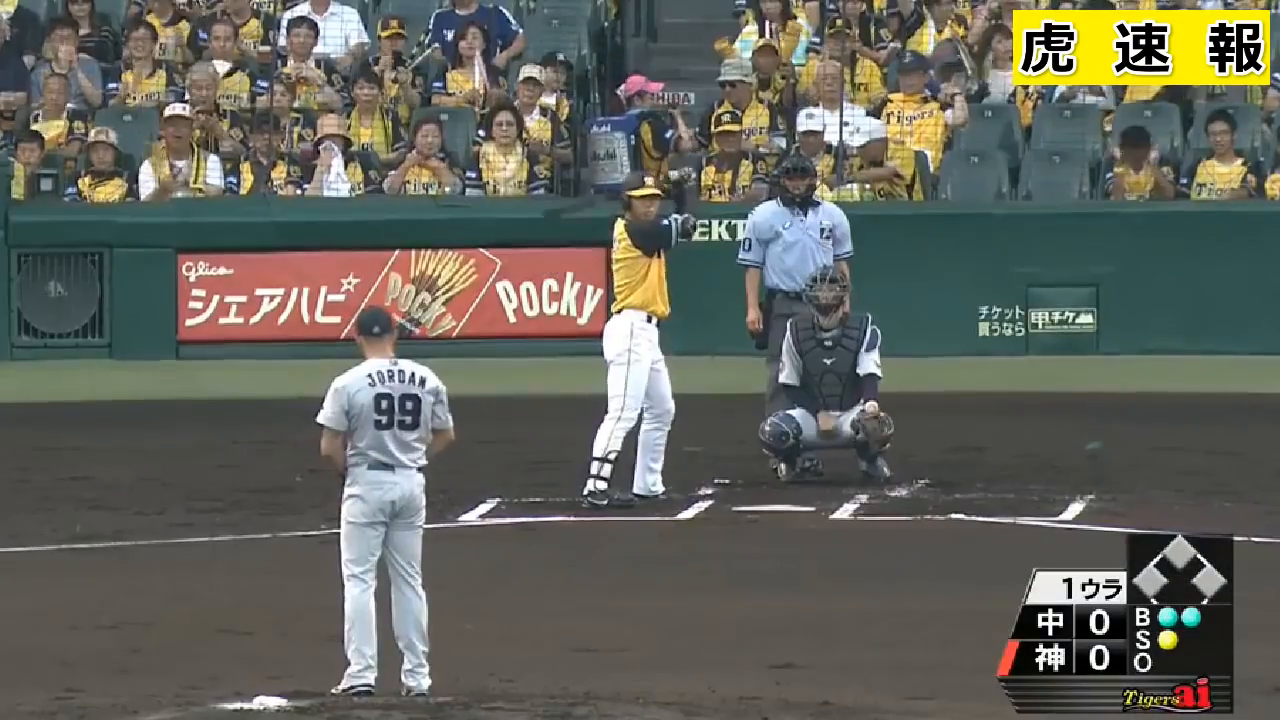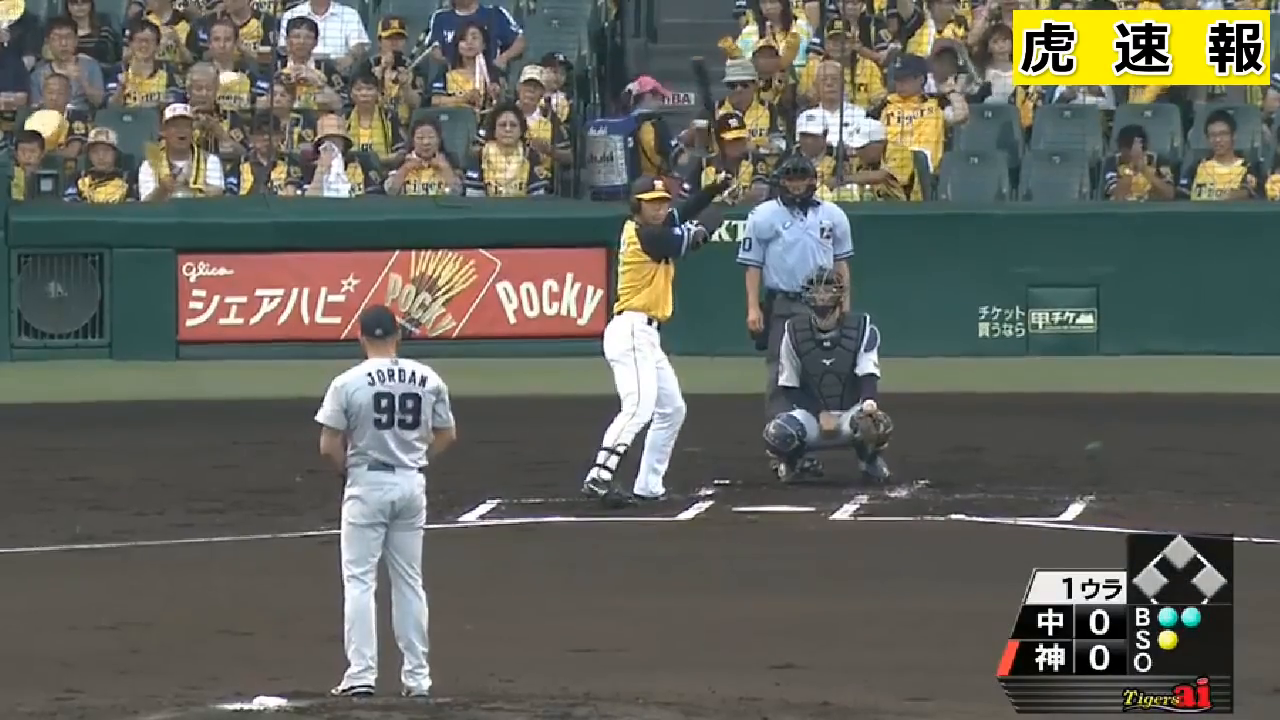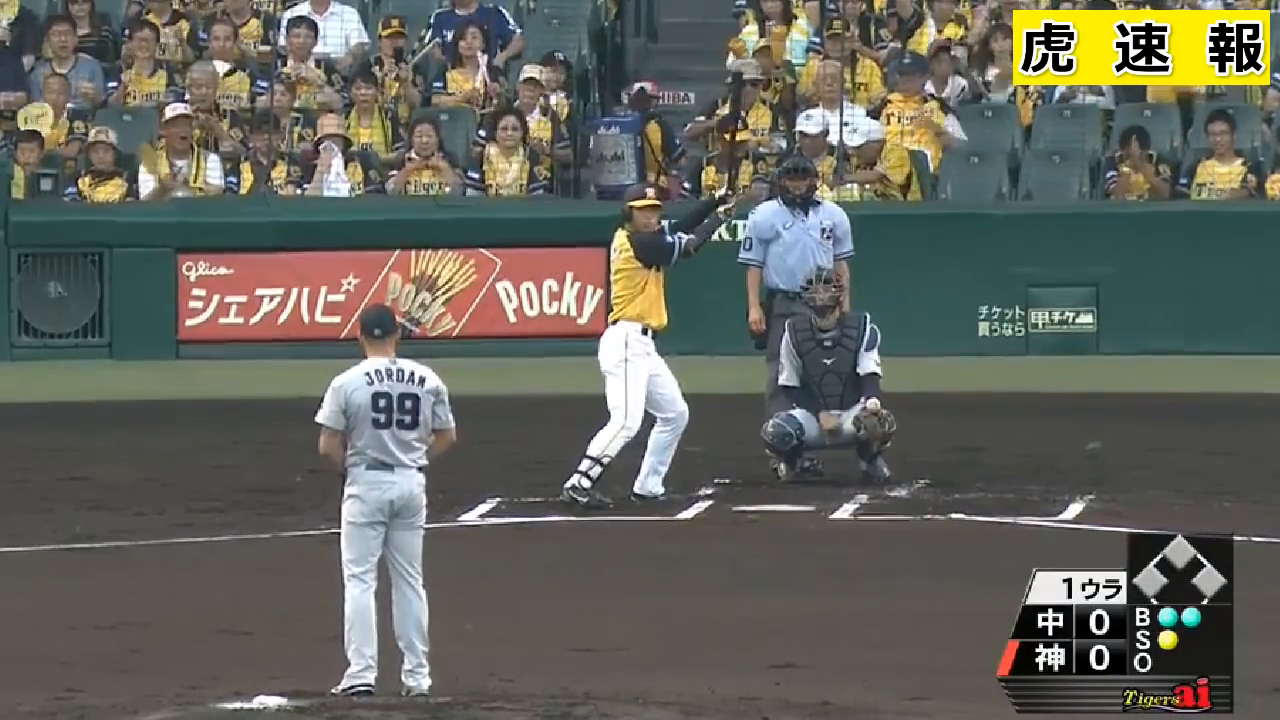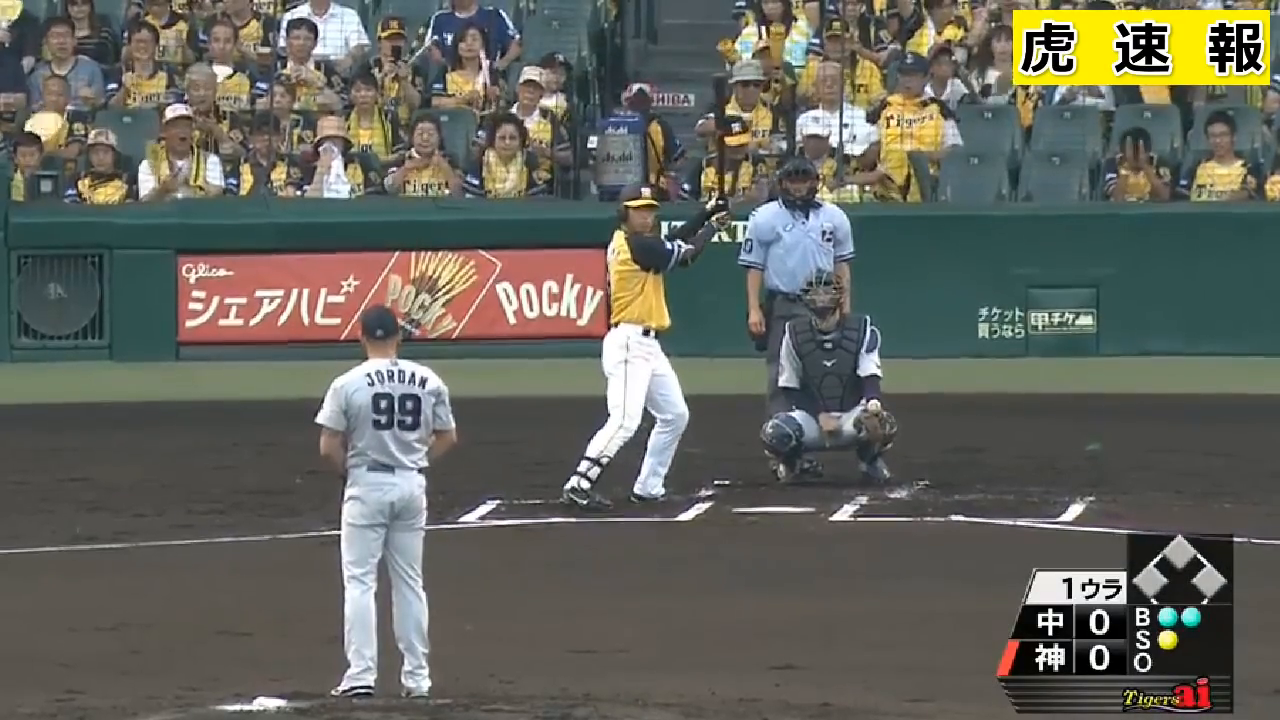
dt=0.4s
person 1, frame 1
left shoulder: (348, 383)
right shoulder: (427, 379)
left elbow: (329, 447)
right elbow: (445, 435)
left wrist: (350, 471)
left hip: (366, 485)
right hip: (411, 484)
left knee: (359, 580)
right knee: (409, 580)
left ankle: (361, 674)
right ankle: (417, 676)
person 1, frame 2
left shoulder: (348, 382)
right shoulder: (428, 379)
left elbow: (329, 446)
right elbow: (447, 434)
left wrist: (348, 471)
left hip: (367, 485)
right hip: (412, 485)
left knee: (359, 581)
right knee: (410, 581)
left ankle: (361, 675)
right ankle: (417, 677)
person 1, frame 3
left shoulder: (346, 382)
right shoulder: (427, 379)
left elbow: (328, 446)
right elbow: (447, 436)
left wrist: (349, 470)
left hip: (366, 484)
right hip: (411, 484)
left knee: (360, 580)
right knee: (410, 580)
left ankle: (361, 674)
right ankle: (417, 676)
person 1, frame 4
left shoulder: (347, 383)
right shoulder: (428, 380)
left elbow: (329, 446)
right elbow: (447, 437)
left wrist: (348, 472)
left hip: (367, 485)
right hip: (411, 486)
left knee: (360, 582)
right knee: (410, 582)
left ankle: (361, 675)
right ankle: (417, 677)
person 2, frame 1
left shoulder: (643, 228)
right shoulder: (633, 231)
left elbow: (679, 223)
right elbow: (685, 227)
left wrist: (678, 189)
right wrist: (684, 218)
left hip: (646, 330)
right hip: (631, 329)
left knee: (661, 412)
right knee: (623, 413)
left ankle: (648, 485)
right ankle: (595, 488)
person 2, frame 2
left shoulder: (651, 229)
right shoulder: (645, 236)
left elbow: (685, 213)
right elbow: (696, 237)
left wrist: (718, 186)
right wrist: (715, 217)
left hip: (646, 333)
right hip: (631, 331)
left knee: (672, 410)
right knee: (638, 409)
left ankle: (648, 486)
right ankle: (599, 478)
person 2, frame 3
left shoulder: (640, 238)
right shoulder: (636, 243)
left elbow: (676, 231)
right elbow: (687, 244)
left wrist: (712, 203)
right wrist: (718, 218)
left hip: (642, 343)
right hip: (626, 342)
left knee: (676, 414)
right knee: (626, 421)
left ankle: (648, 486)
right ankle: (578, 484)
person 2, frame 4
left shoulder: (633, 241)
right shoulder: (634, 245)
left elbow: (671, 242)
right elbow: (684, 254)
left wrist: (706, 213)
right wrist: (712, 227)
left hip: (647, 343)
right hip: (629, 342)
left knee: (675, 416)
right knee: (624, 422)
left ankle: (648, 487)
right ankle: (578, 486)
person 3, frame 1
left shoulder: (833, 214)
right shoulder: (764, 215)
left elbow: (841, 262)
right elbow: (753, 265)
right wrist: (752, 307)
right hip: (781, 306)
right knee: (780, 375)
person 3, frame 2
left shoulder: (833, 215)
right shoulder: (763, 216)
left elbow: (841, 263)
right elbow: (753, 264)
left wrist: (844, 305)
right wrist: (753, 307)
right hip: (781, 307)
right knee: (780, 376)
person 3, frame 3
left shoulder: (833, 214)
right shoulder: (764, 215)
left elbow: (841, 261)
right elbow: (753, 264)
left wrist: (844, 305)
right wrist: (754, 306)
right hip: (781, 307)
right knee: (780, 374)
person 3, frame 4
left shoulder: (834, 216)
right shoulder: (765, 217)
left elbow: (842, 263)
right elbow: (754, 266)
left wrist: (844, 306)
right wrist: (754, 308)
right hip: (781, 307)
right knee: (780, 374)
person 4, frame 1
left shoulder: (864, 329)
right shoulder: (796, 330)
left elbow: (869, 375)
right elbow: (789, 385)
left wrist: (871, 404)
right wrist: (819, 414)
left hip: (851, 413)
right hip: (811, 413)
left knee: (877, 424)
right knee: (772, 431)
left ankle: (870, 459)
right ankle: (793, 461)
person 4, frame 2
left shoulder: (862, 328)
right shoulder: (794, 331)
left elbow: (868, 375)
right elbow: (790, 387)
left wrist: (869, 403)
right wrist: (820, 414)
left hip: (851, 413)
right hip: (812, 413)
left knee: (877, 424)
right knee: (777, 433)
left ankle: (869, 459)
right ankle: (795, 462)
person 4, frame 3
left shoulder: (862, 328)
right shoulder: (794, 331)
left elbow: (870, 374)
right elbow: (790, 387)
left wrist: (873, 401)
right wrist: (820, 414)
left hip: (852, 414)
right hip: (812, 413)
left knee: (882, 422)
right knee: (774, 432)
left ankle: (869, 458)
right ankle: (794, 461)
person 4, frame 4
left shoulder: (862, 330)
right shoulder: (795, 333)
left elbow: (870, 376)
right elbow: (790, 388)
left wrist: (873, 403)
right wrist: (820, 416)
left hip: (852, 415)
right hip: (812, 415)
left knee: (882, 423)
right knee: (773, 432)
left ankle: (869, 458)
right ankle: (793, 462)
